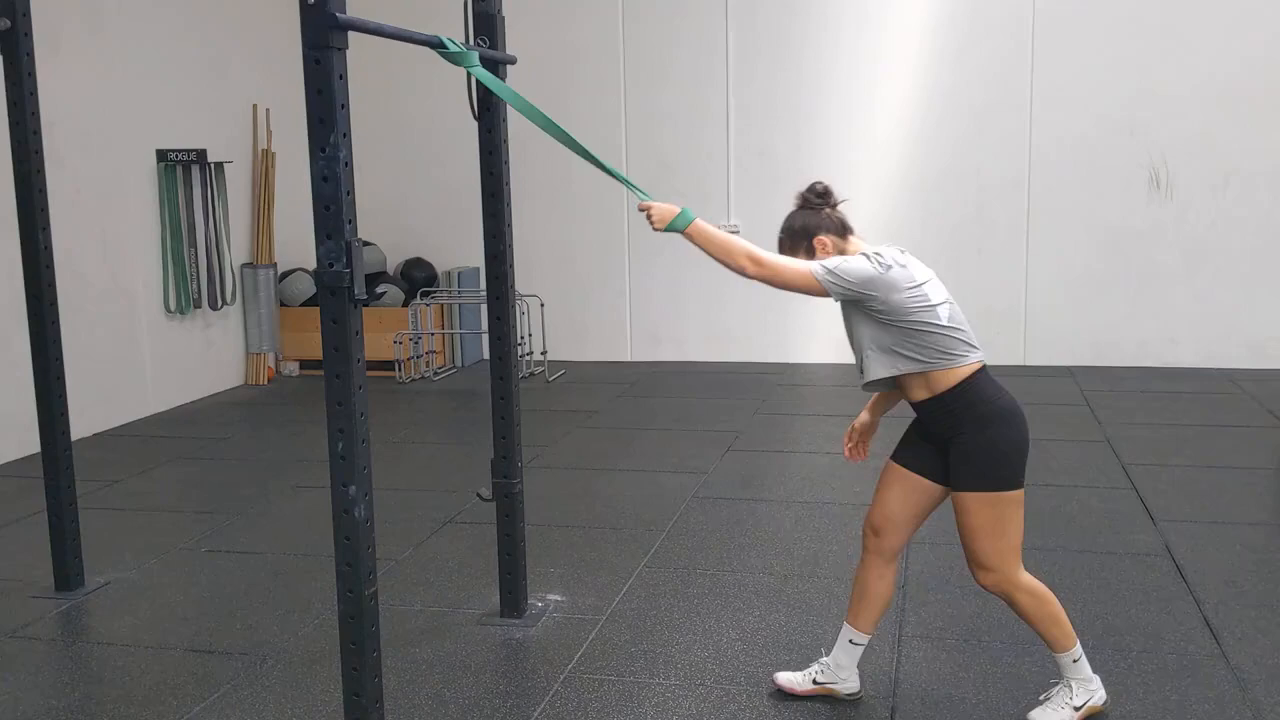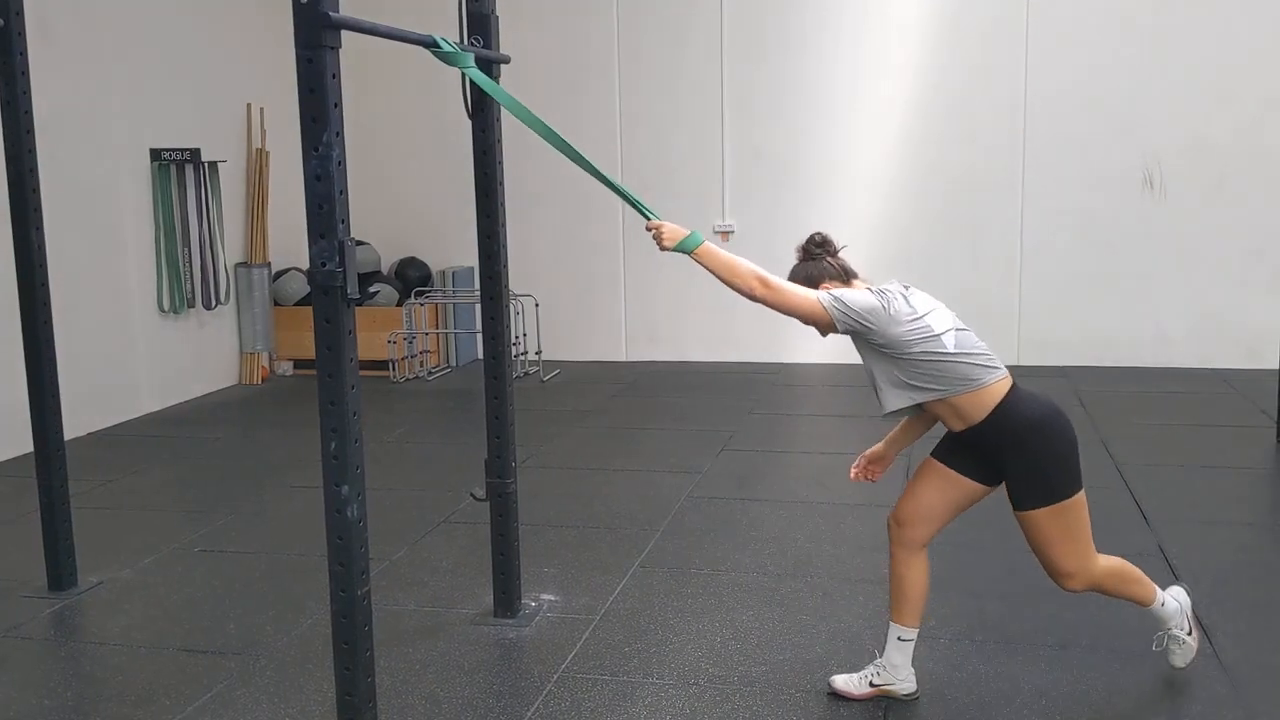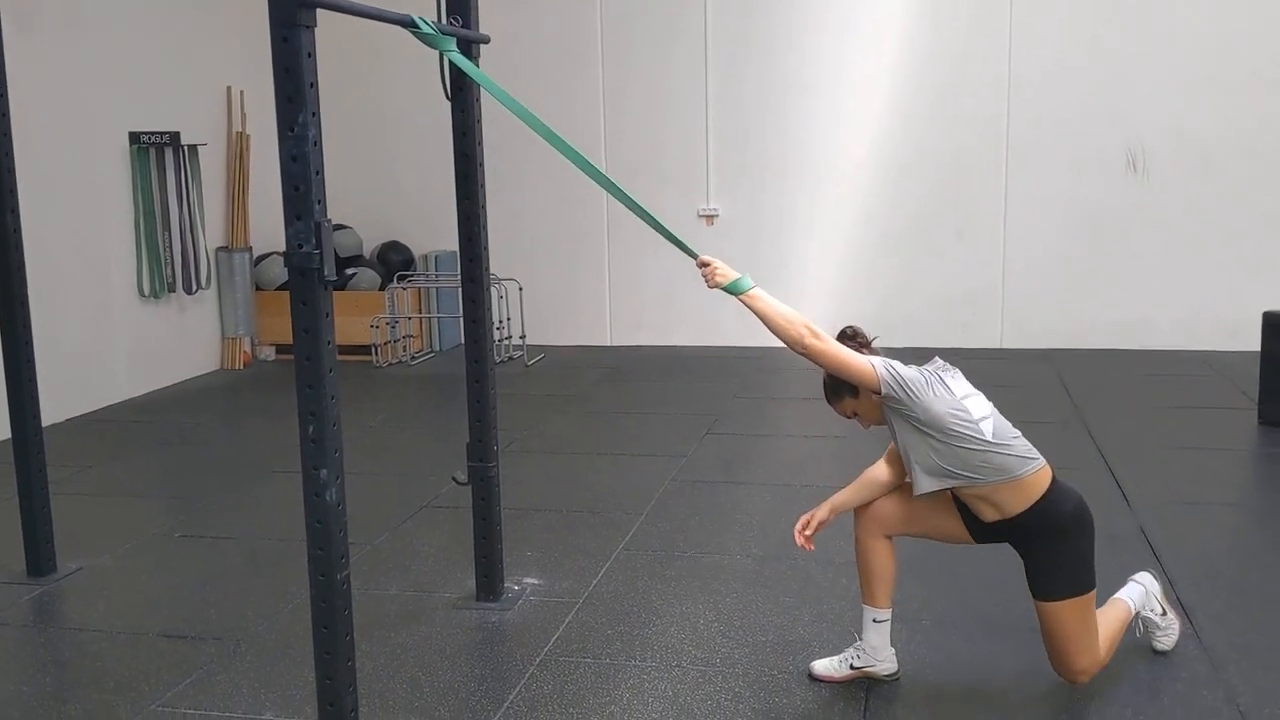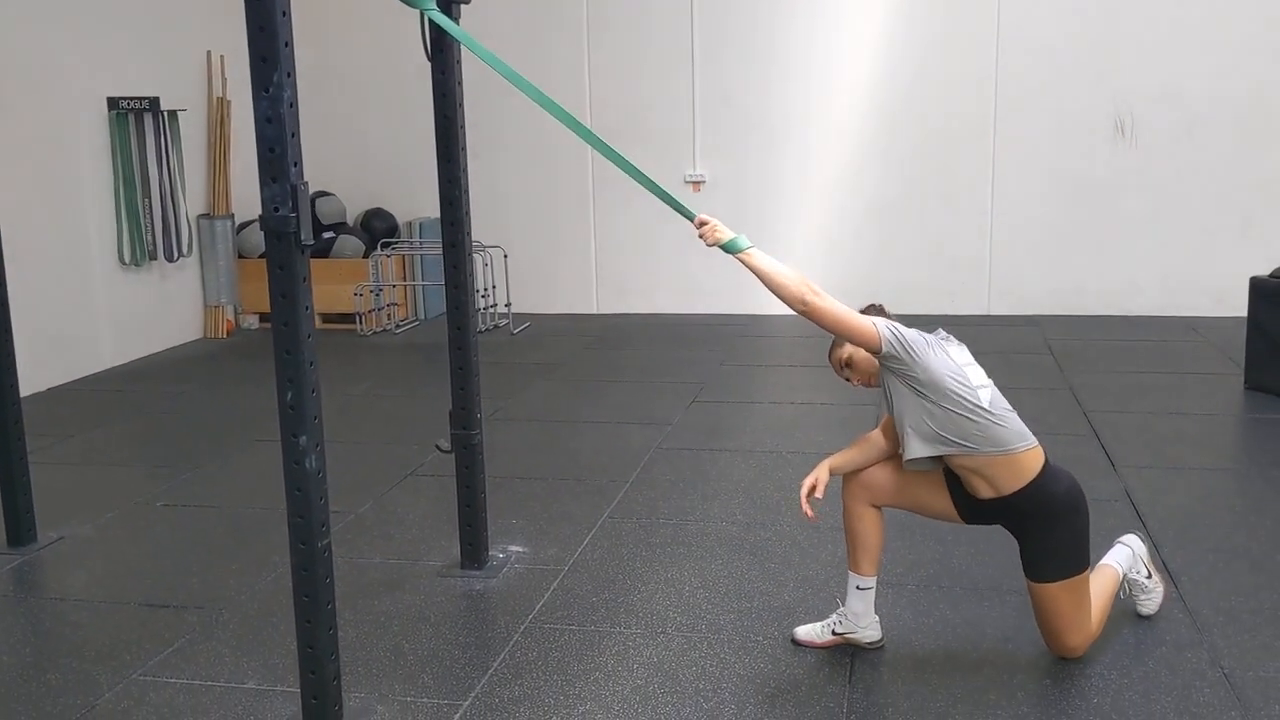
dt=1s
person 1, frame 1
left shoulder: (867, 273)
right shoulder: (884, 265)
left elbow: (757, 266)
left wrist: (681, 219)
right wrist: (873, 412)
left hip: (984, 425)
right hip: (939, 424)
left knee: (995, 571)
right knee: (880, 537)
right ankle: (838, 671)
person 1, frame 2
left shoulder: (869, 309)
right shoulder: (888, 303)
left elbow: (763, 287)
left wrist: (690, 242)
right wrist: (887, 449)
left hip: (1029, 435)
right hip: (979, 435)
left knee: (1072, 570)
right knee: (906, 529)
left ankle: (1169, 606)
right ankle: (895, 671)
person 1, frame 3
left shoulder: (911, 387)
right shoulder: (911, 399)
left elbow: (809, 341)
right elbow: (894, 467)
left wrist: (740, 285)
right wrist: (829, 507)
left hip: (1051, 522)
right hip: (991, 508)
left knee: (1078, 667)
right knee: (873, 515)
left ankle: (1139, 596)
right ankle: (875, 654)
person 1, frame 4
left shoulder: (909, 350)
right shoulder: (903, 377)
left elbow: (808, 300)
right elbow: (887, 438)
left wrist: (737, 244)
right wrist: (829, 465)
left hip: (1045, 502)
right hip: (979, 489)
left knee: (1069, 645)
right knee: (861, 481)
left ankle: (1124, 560)
right ankle: (859, 621)
